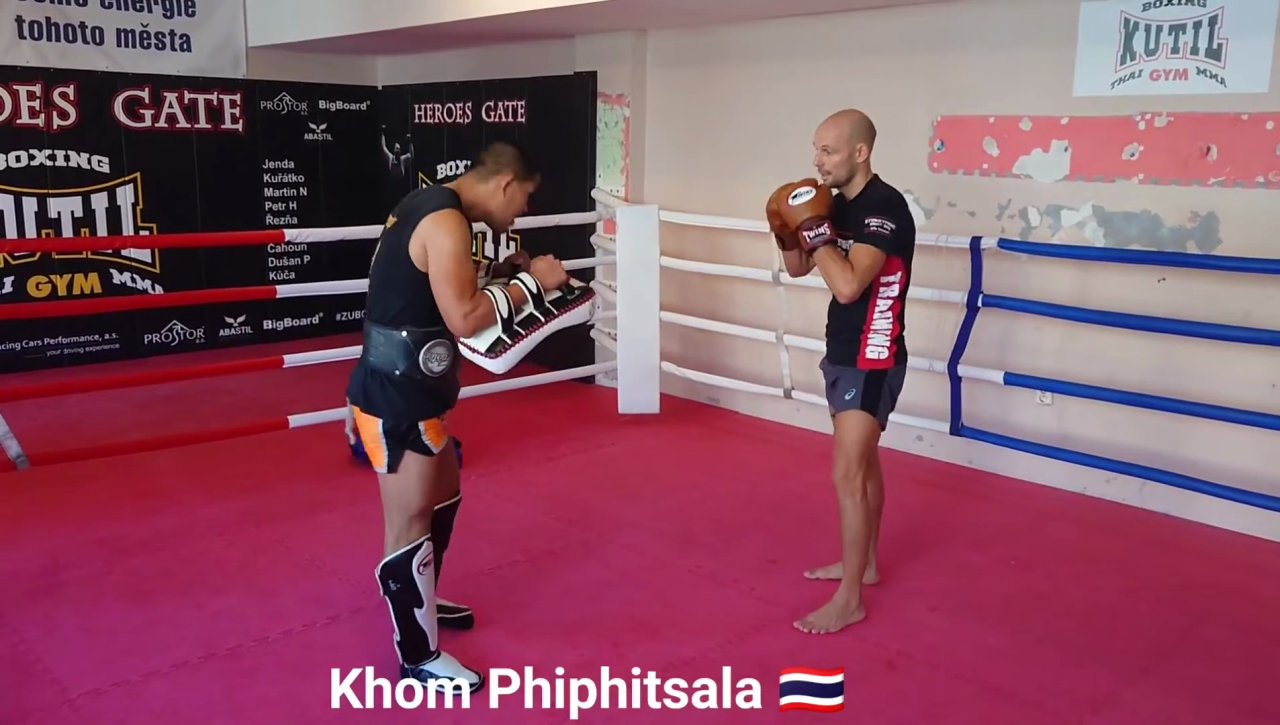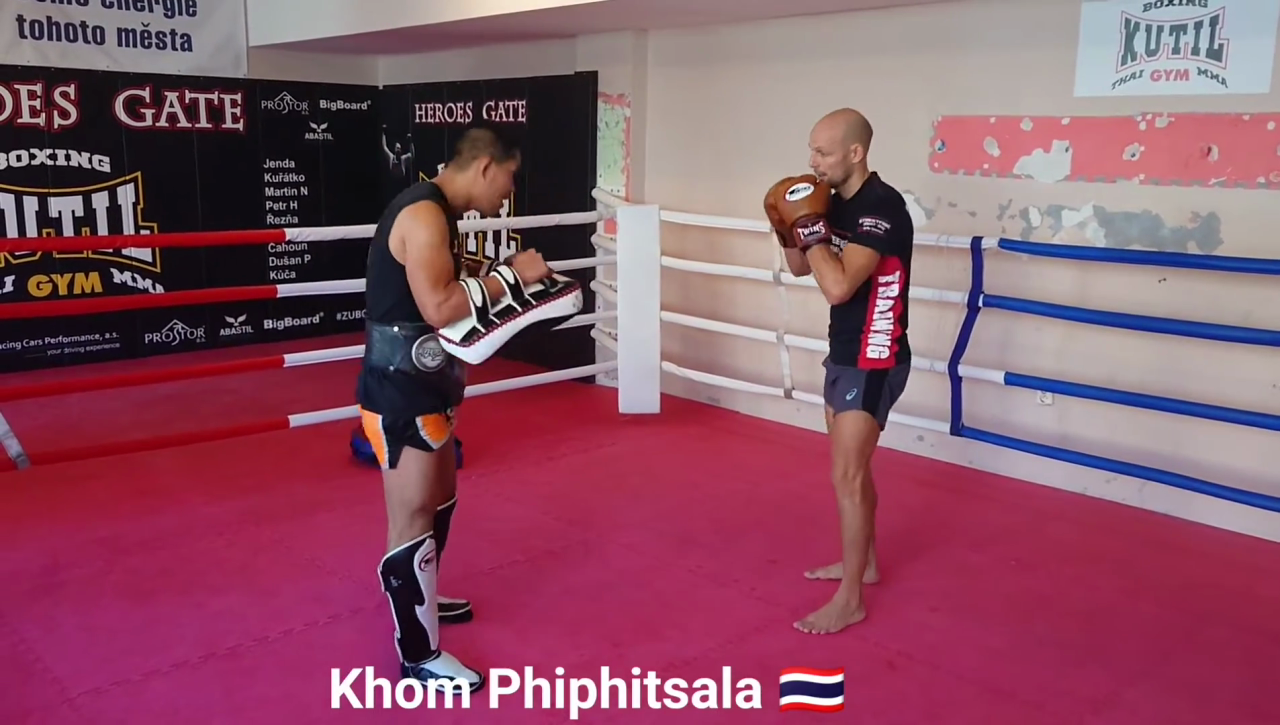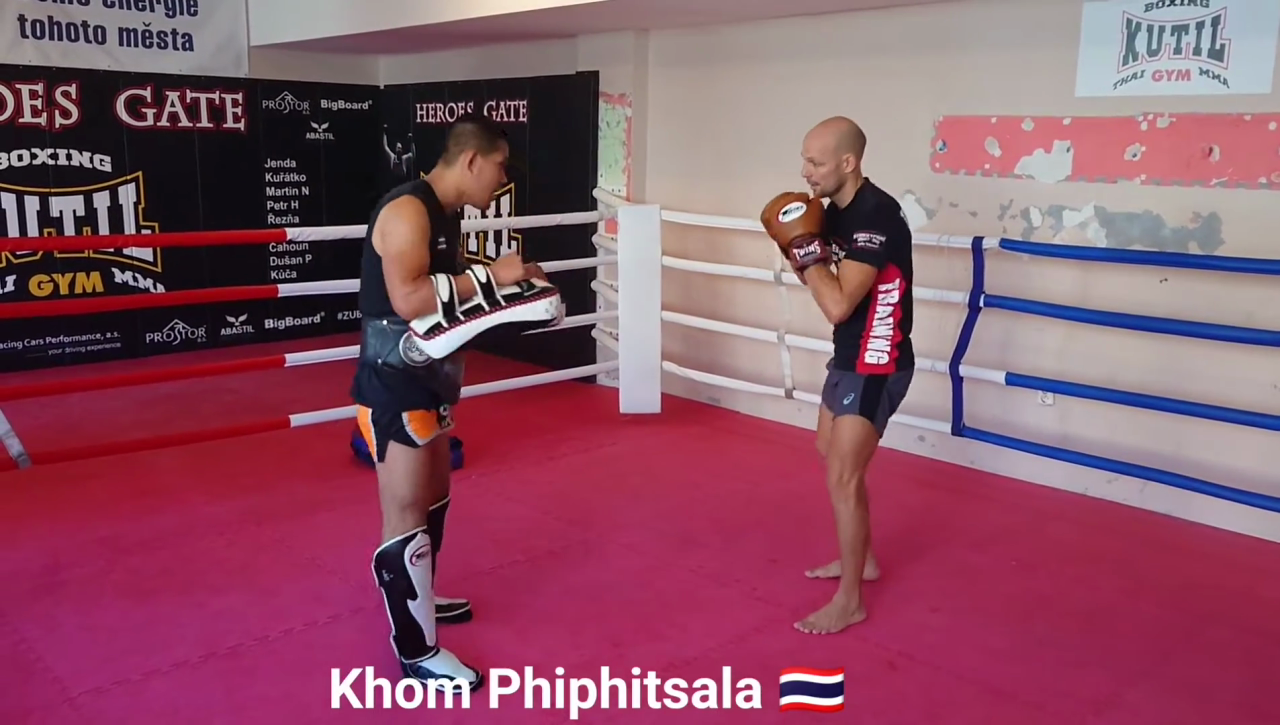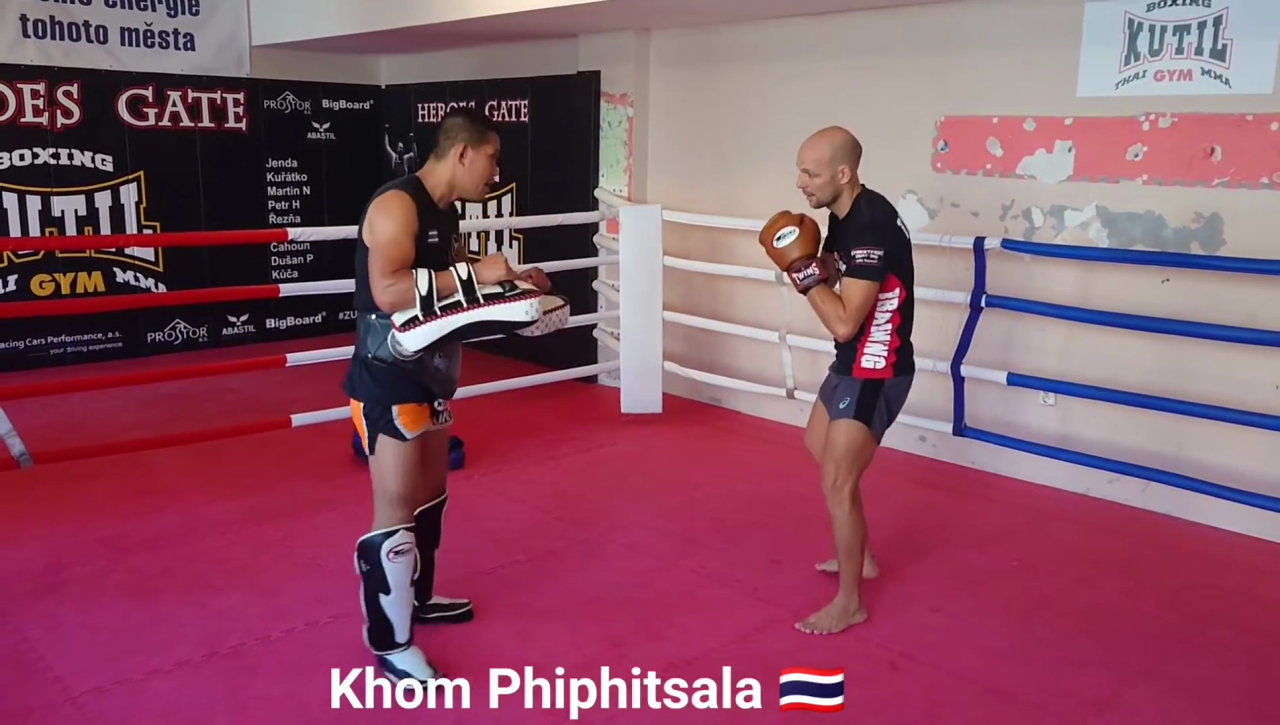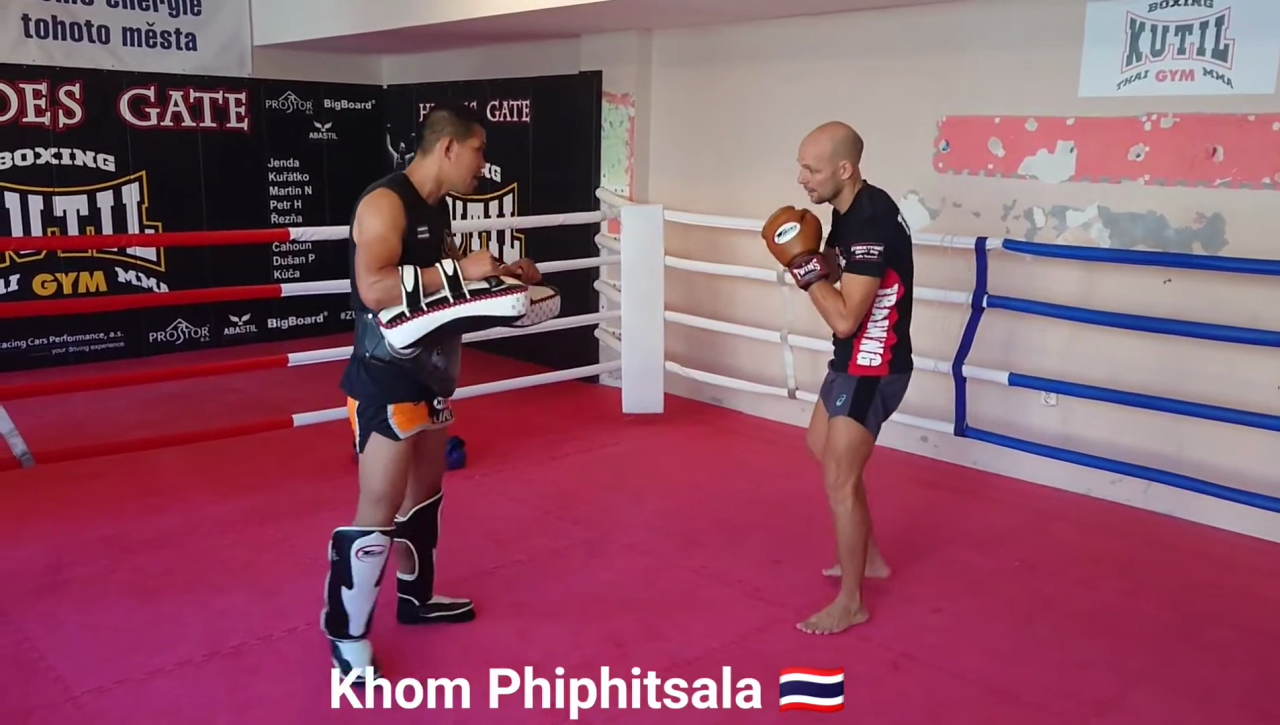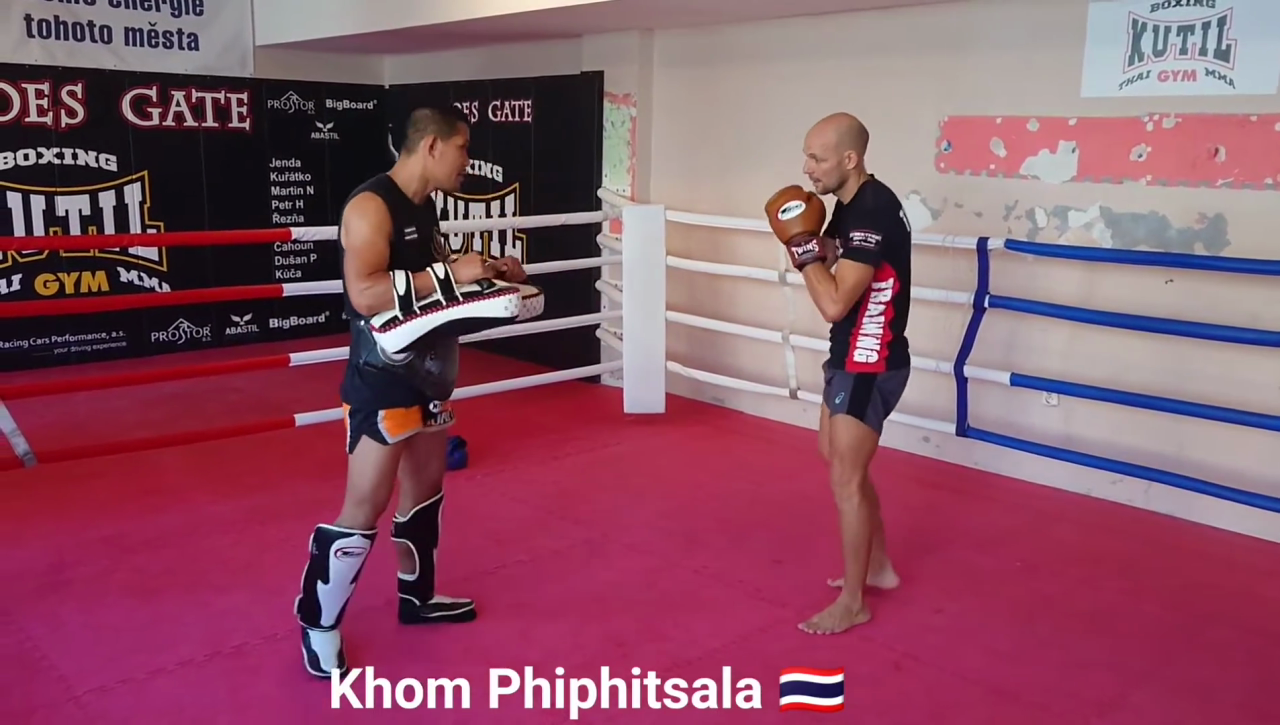
dt=0.1s
person 1, frame 1
left shoulder: (433, 207)
right shoulder: (446, 222)
right elbow: (465, 318)
left wrist: (511, 279)
right wrist: (532, 281)
left hip: (406, 385)
right hip: (398, 393)
left knee: (443, 496)
right knee: (410, 521)
left ankle: (418, 603)
right ankle: (419, 656)
person 1, frame 2
left shoulder: (439, 212)
right shoulder: (423, 215)
right elbow: (440, 308)
left wrist: (508, 280)
right wrist: (510, 275)
left hip: (427, 386)
right hip: (401, 390)
left knee: (439, 499)
right knee: (412, 521)
left ankle: (419, 603)
right ankle: (420, 655)
person 1, frame 3
left shoulder: (442, 213)
right shoulder: (408, 211)
right elbow: (409, 299)
left wrist: (499, 279)
right wrist: (488, 276)
left hip: (422, 382)
right hip: (393, 385)
left knee: (432, 498)
right knee: (406, 515)
left ankle: (415, 601)
right ankle: (418, 652)
person 1, frame 4
left shoulder: (445, 211)
right shoulder: (396, 205)
right elbow: (390, 291)
left wrist: (508, 279)
right wrist: (474, 273)
left hip: (430, 377)
right hip: (388, 381)
left knee: (428, 493)
right knee: (396, 512)
left ankle: (417, 596)
right ankle: (392, 647)
person 1, frame 5
left shoulder: (436, 207)
right shoulder: (385, 203)
right elbow: (375, 288)
left wrist: (498, 274)
right wrist: (459, 269)
left hip: (428, 375)
right hip: (385, 379)
left knee: (425, 492)
right knee: (379, 510)
left ankle: (416, 596)
right ankle: (347, 634)
person 1, frame 6
left shoulder: (426, 206)
right shoulder: (370, 205)
right elbow: (365, 292)
left wrist: (483, 271)
right wrist: (448, 274)
left hip: (427, 376)
right hip: (381, 383)
left knee: (425, 493)
right knee: (364, 510)
left ankle: (417, 597)
right ankle: (319, 625)
person 2, frame 1
left shoulder: (885, 208)
right shoulder: (836, 201)
left elbow: (847, 285)
right elbow: (797, 268)
left wrist: (815, 230)
right wrist: (788, 232)
left hip: (871, 362)
right hip: (843, 355)
left knee: (846, 476)
right knee: (862, 463)
left ankle: (849, 600)
right ankle: (864, 562)
person 2, frame 2
left shoulder: (880, 207)
right shoulder: (838, 200)
left elbow: (837, 287)
right elbow: (801, 267)
left wrist: (807, 226)
right wrist: (789, 227)
left hip: (874, 363)
right hip: (846, 355)
left knee: (846, 476)
right knee: (851, 462)
left ankle: (849, 600)
right ankle: (860, 561)
person 2, frame 3
left shoulder: (876, 216)
right shoulder: (837, 208)
left elbow: (837, 306)
right elbow: (809, 274)
left wrist: (805, 245)
right wrist: (790, 240)
left hip: (875, 367)
right hip: (850, 360)
left knee: (841, 480)
right knee: (830, 454)
left ankle: (849, 602)
right ankle: (859, 559)
person 2, frame 4
left shoulder: (872, 228)
right shoulder: (845, 214)
left elbow: (844, 323)
right elbow: (831, 276)
left wrist: (801, 269)
right wrist: (809, 260)
left hip: (876, 372)
right hip: (855, 364)
left knee: (836, 484)
right knee: (818, 447)
left ankle: (849, 603)
right ankle: (859, 555)
person 2, frame 5
left shoulder: (873, 224)
right shoulder: (849, 209)
left elbow: (844, 319)
right elbow: (834, 273)
left wrist: (802, 265)
right wrist: (813, 259)
left hip: (873, 369)
right hip: (854, 362)
left knee: (838, 482)
right knee: (821, 447)
left ankle: (851, 602)
right ankle: (869, 556)
person 2, frame 6
left shoulder: (873, 214)
right shoulder: (851, 204)
left elbow: (834, 305)
right elbow: (829, 267)
left wrist: (803, 245)
right wrist: (808, 244)
left hip: (870, 365)
right hip: (855, 359)
left knee: (844, 481)
right knee: (836, 456)
left ankle: (853, 603)
right ankle: (879, 566)
